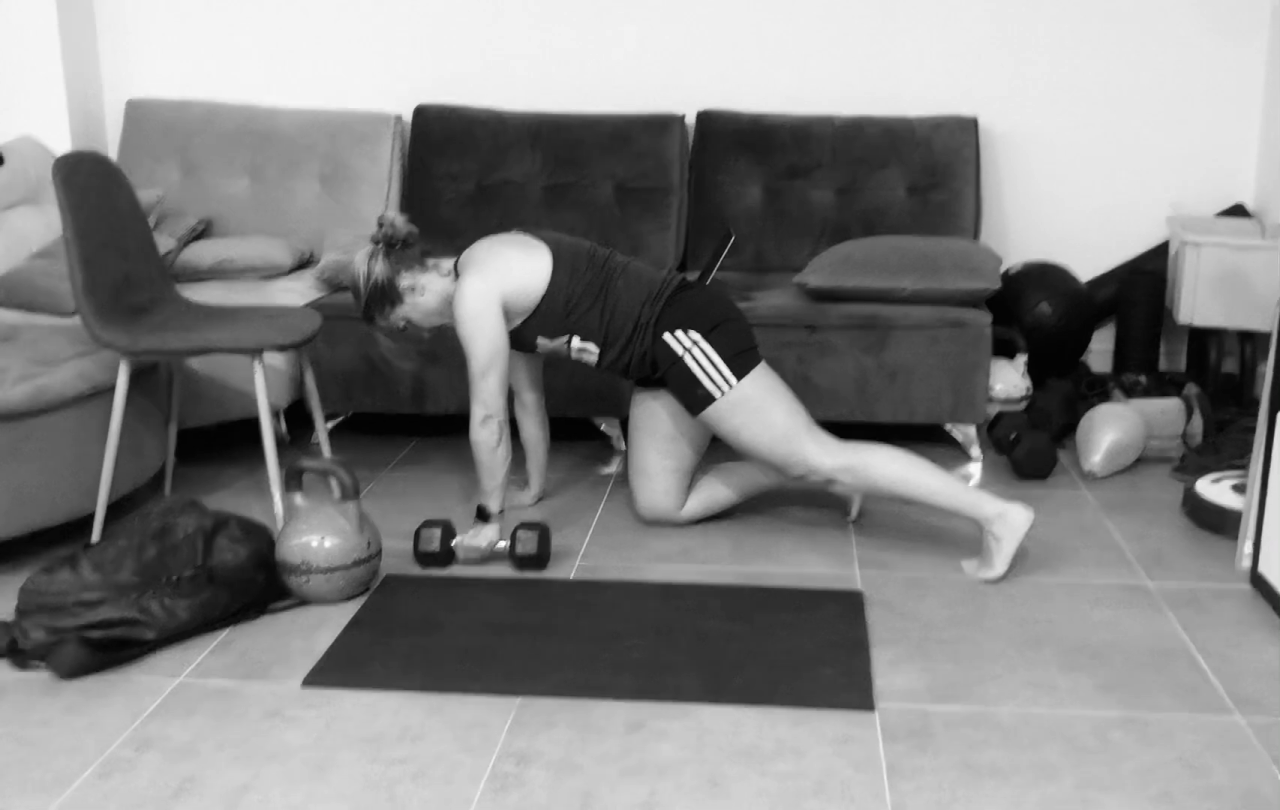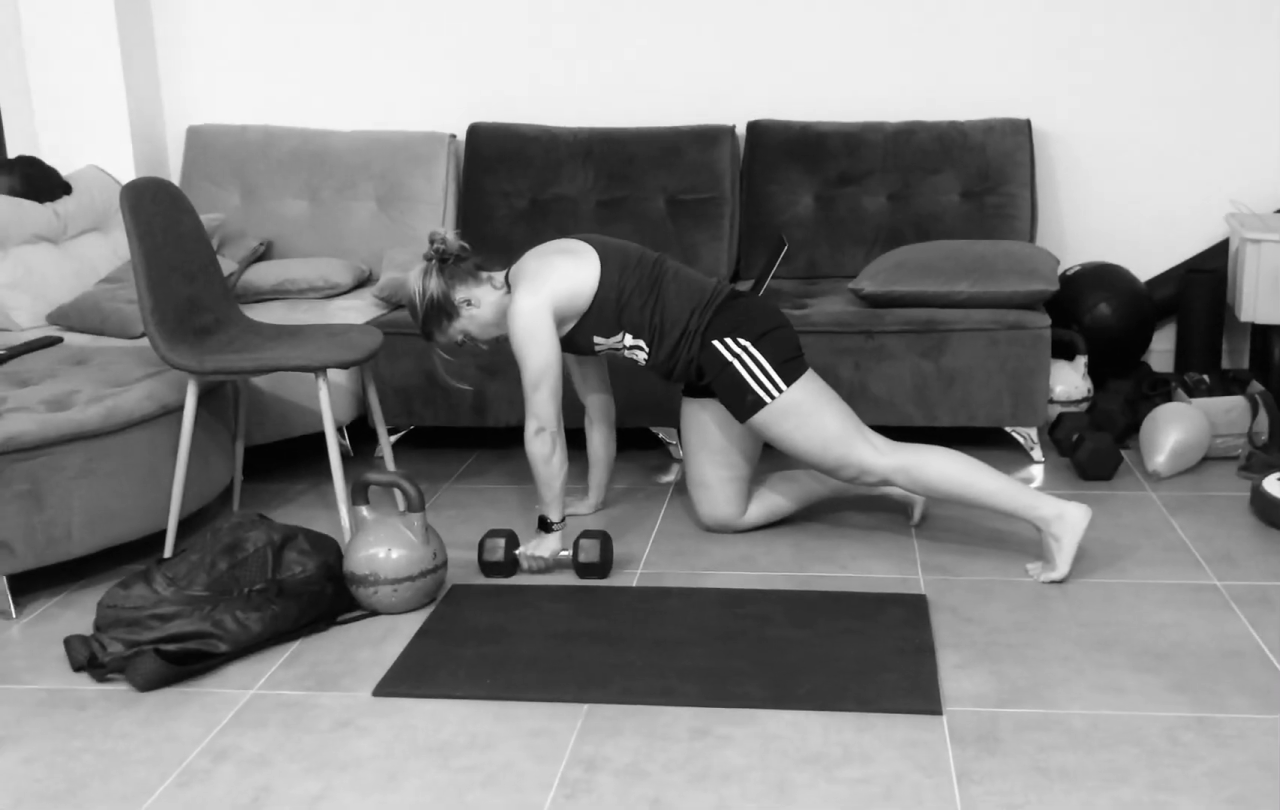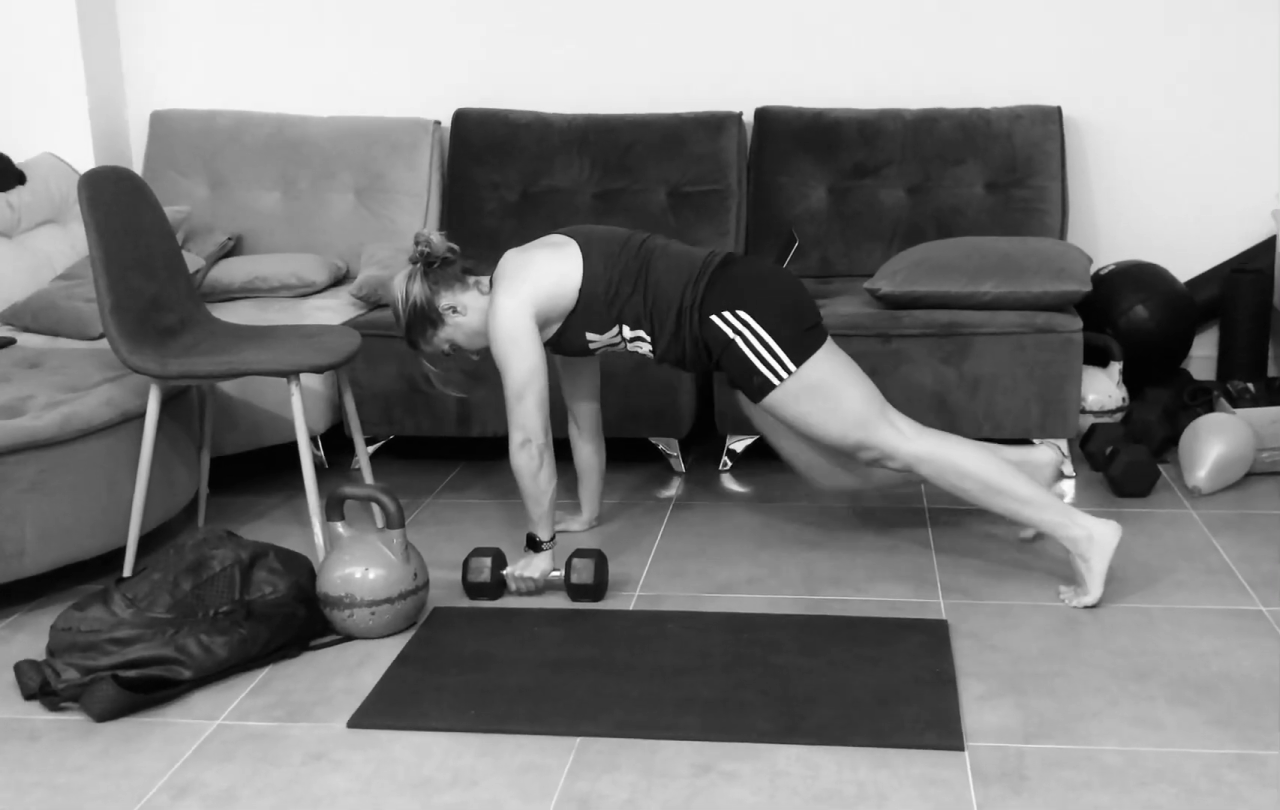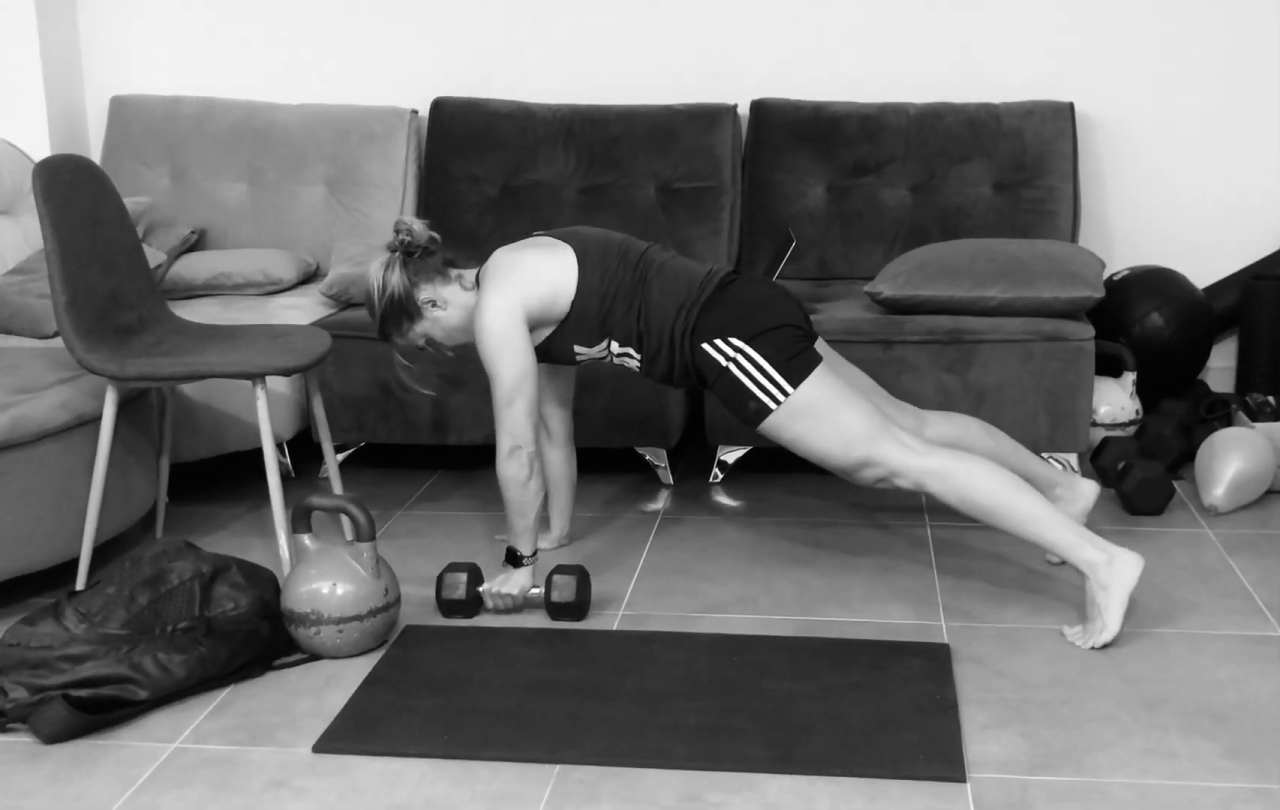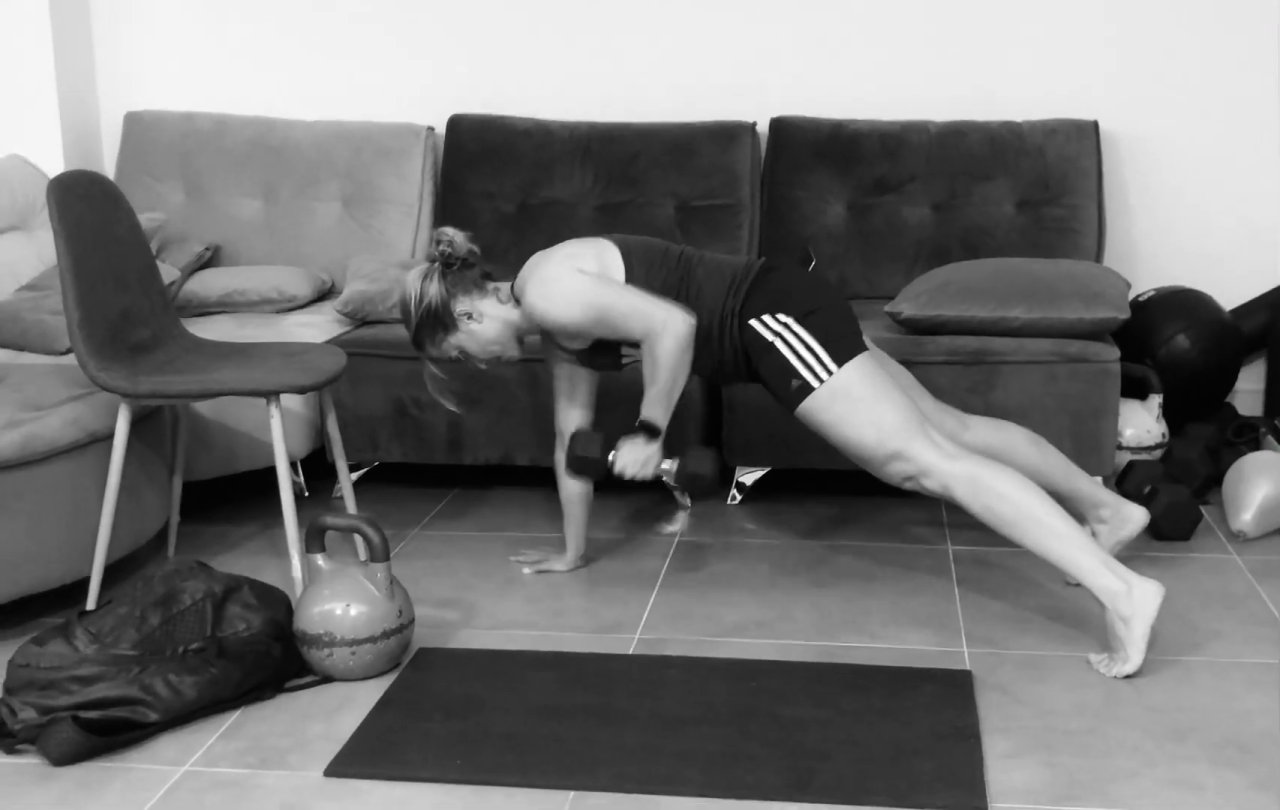
dt=1s
person 1, frame 1
left shoulder: (474, 292)
right shoulder: (492, 276)
left elbow: (487, 418)
right elbow: (525, 393)
left wrist: (488, 515)
right wrist: (534, 487)
left hip: (684, 331)
right hip: (661, 348)
left knee: (817, 453)
right knee: (659, 504)
left ankle: (995, 513)
right ankle: (797, 475)
person 1, frame 2
left shoulder: (526, 301)
right shoulder: (551, 287)
left elbow: (542, 428)
right elbow: (597, 400)
left wrist: (550, 525)
right wrist: (593, 497)
left hip: (733, 340)
right hip: (711, 355)
left knee: (868, 454)
right knee: (722, 513)
left ankle: (1053, 513)
right ankle: (875, 485)
person 1, frame 3
left shoulder: (508, 305)
right shoulder: (544, 291)
left elbow: (529, 441)
right elbow: (583, 408)
left wrist: (539, 543)
right wrist: (586, 512)
left hip: (739, 311)
right hip: (738, 312)
left knee: (885, 440)
right knee: (846, 463)
left ankle: (1081, 532)
right ankle: (1022, 466)
person 1, frame 4
left shoulder: (496, 306)
right shoulder: (525, 284)
left elbow: (517, 447)
right elbow: (553, 418)
left wrist: (519, 561)
right wrist: (557, 529)
left hip: (729, 332)
right hip: (741, 313)
left knee: (895, 459)
right knee: (905, 422)
left ankle: (1101, 561)
right ankle: (1064, 489)
person 1, frame 5
left shoulder: (546, 295)
right shoulder: (558, 321)
left elbow: (672, 326)
right elbow: (574, 434)
left wrist: (647, 435)
right wrist: (572, 548)
left hip: (776, 315)
right hip: (773, 323)
left knee: (928, 461)
right knee: (947, 427)
left ankle: (1122, 591)
right ankle: (1109, 510)
